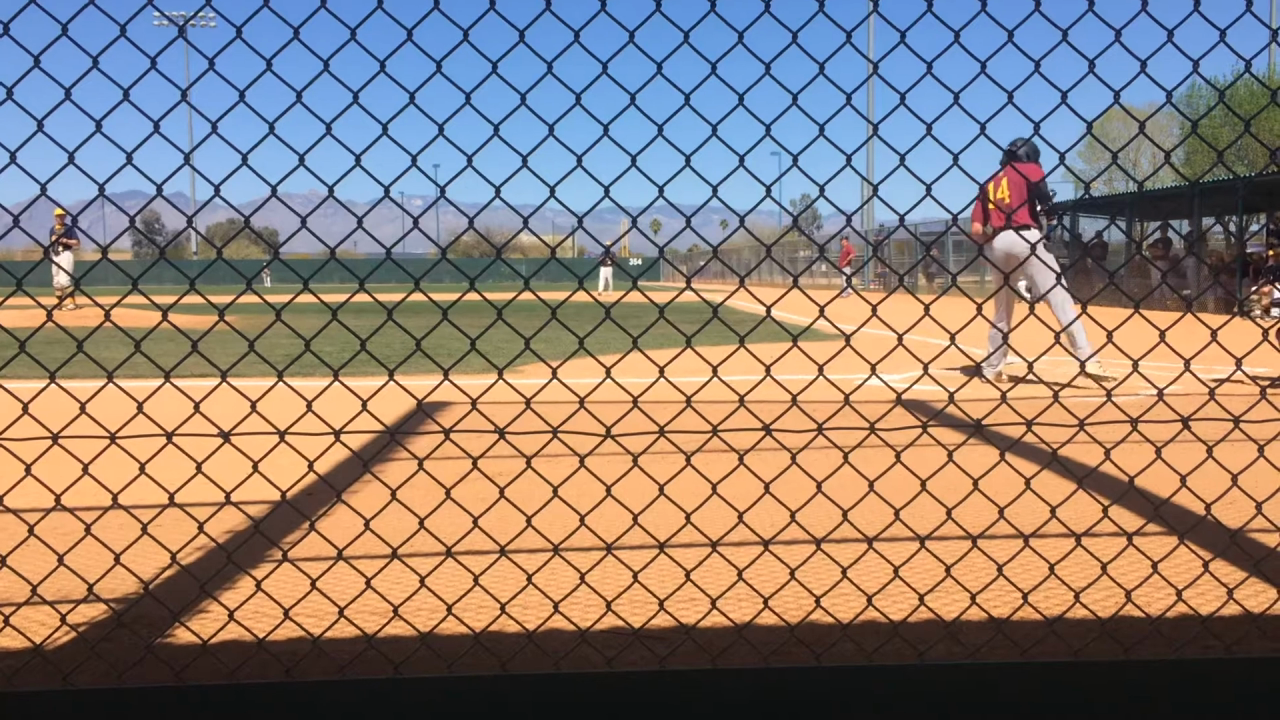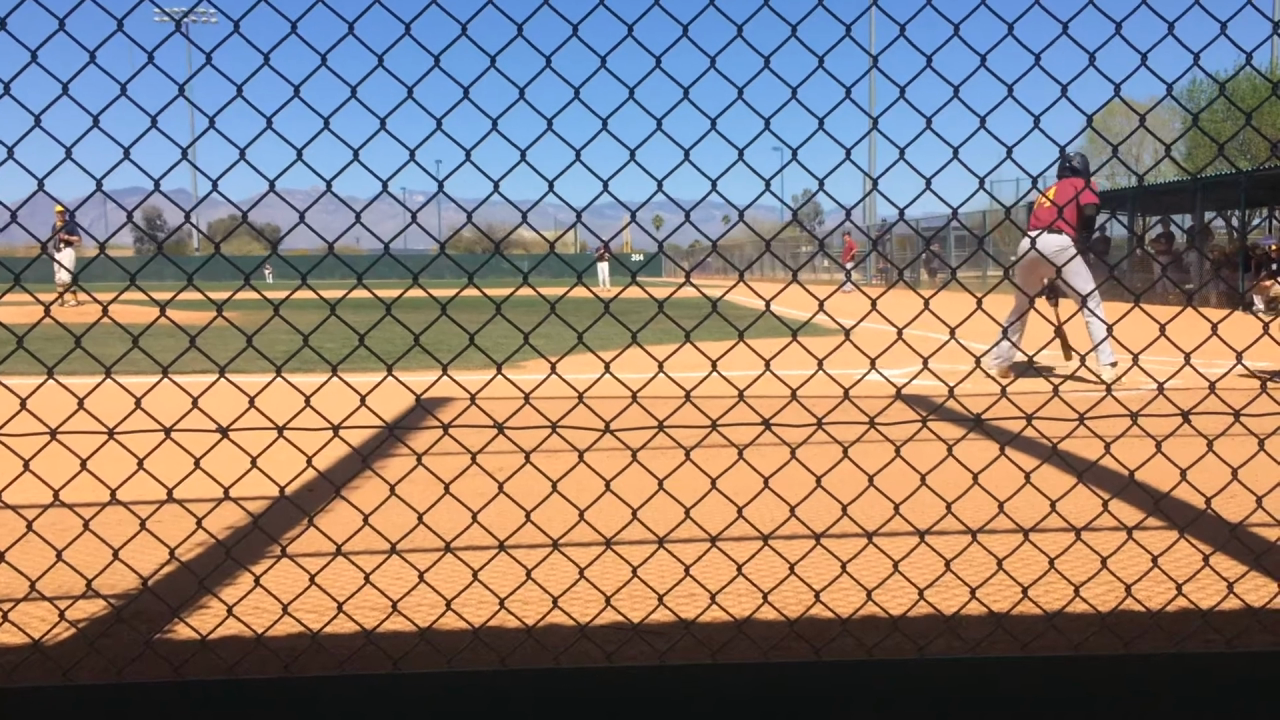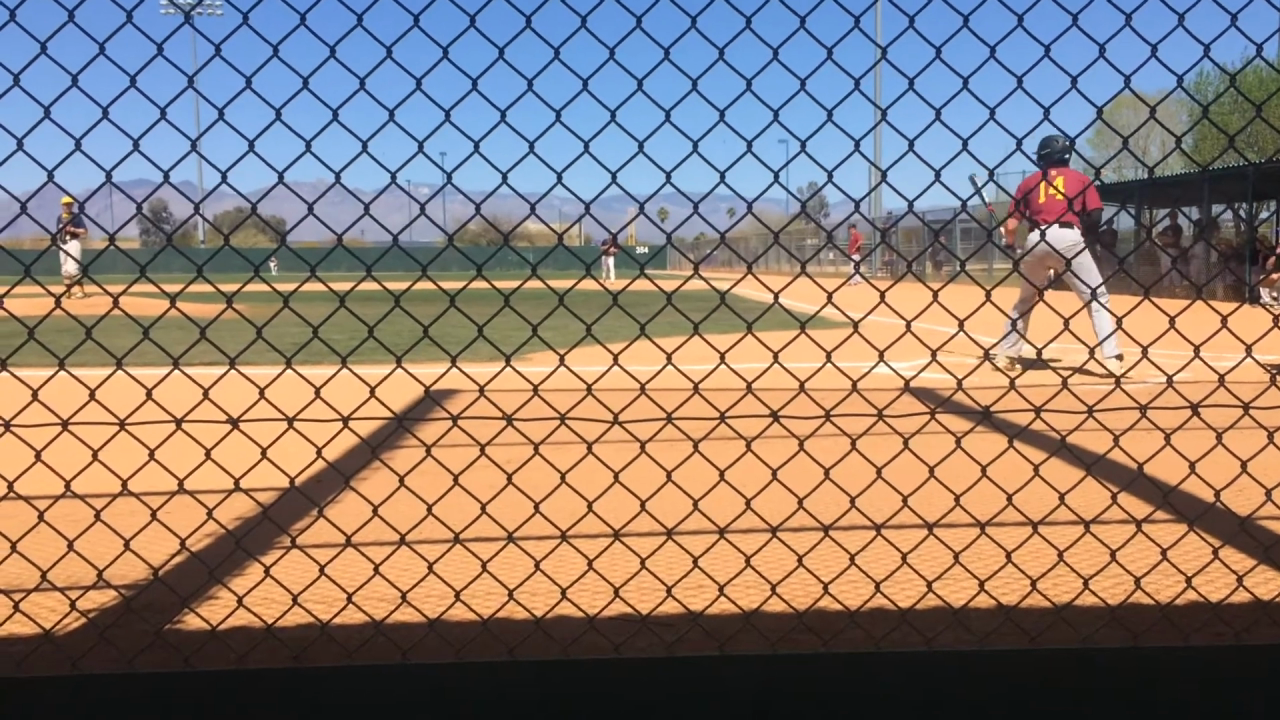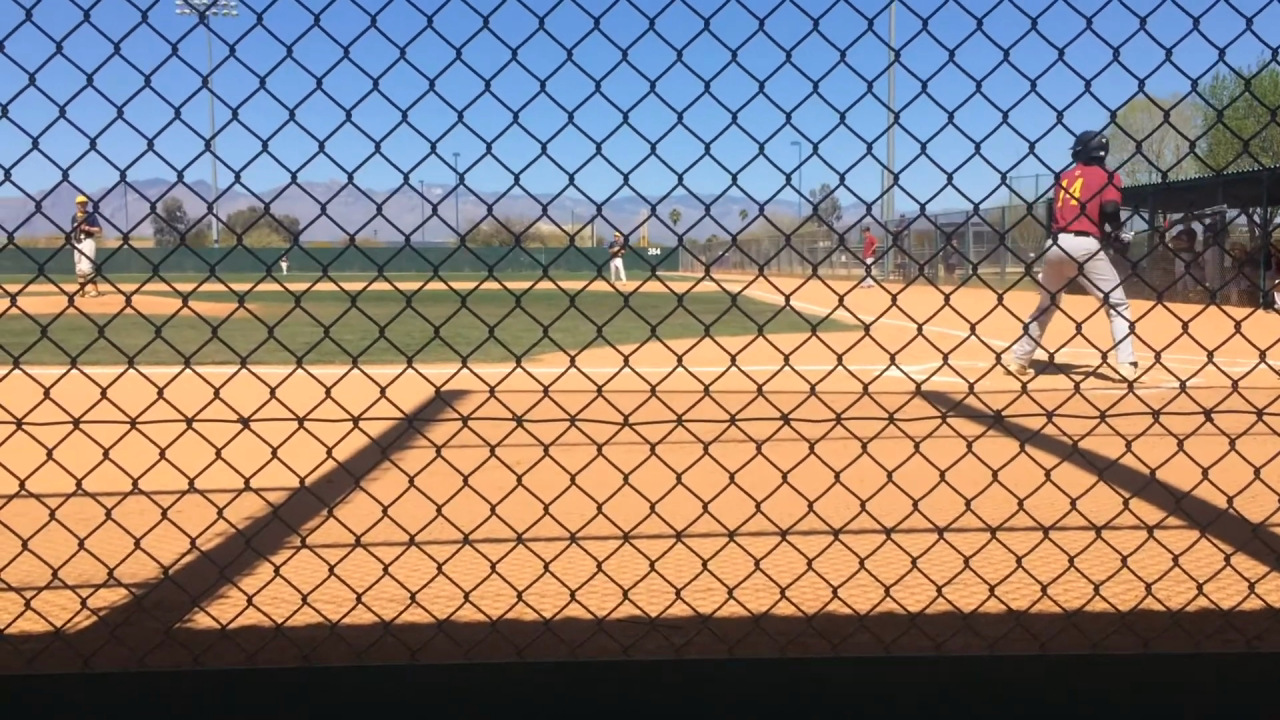
dt=0.7s
person 1, frame 1
left shoulder: (988, 184)
right shoulder: (1029, 168)
left elbow: (976, 229)
right elbow: (1039, 186)
left hip: (997, 243)
right hip: (1025, 239)
left knee: (1002, 313)
right knee: (1061, 302)
left ankle: (991, 370)
right ankle: (1087, 359)
person 1, frame 2
left shoulder: (1046, 191)
right shoulder: (1082, 185)
right elbow: (1089, 211)
left wrist: (1045, 279)
right wrist: (1086, 239)
left hip: (1028, 244)
right hip: (1058, 243)
left knee: (1021, 307)
right knee: (1091, 303)
left ankle: (998, 364)
right ankle: (1107, 366)
person 1, frame 3
left shoulder: (1028, 182)
right shoulder: (1081, 178)
left elbow: (1012, 226)
right elbow: (1095, 217)
left wrist: (1009, 242)
left hip: (1036, 240)
right hip: (1068, 237)
left knee: (1025, 301)
right knee: (1097, 298)
left ankle: (1005, 356)
right ankle: (1112, 359)
person 1, frame 4
left shoulder: (1063, 178)
right shoulder: (1107, 177)
right elbow: (1110, 208)
right wrist: (1116, 232)
left hip: (1056, 245)
right hip: (1085, 245)
left knee: (1046, 306)
right knee: (1118, 305)
left ankle: (1017, 360)
right ankle: (1126, 364)
